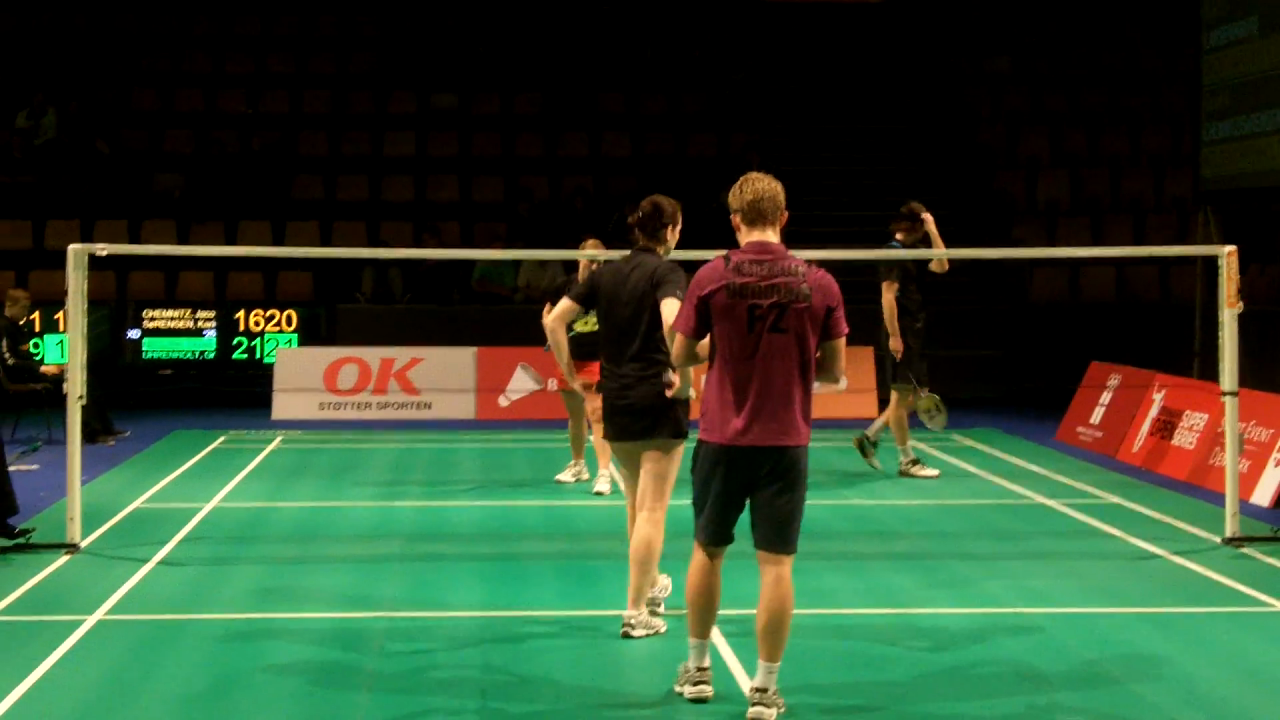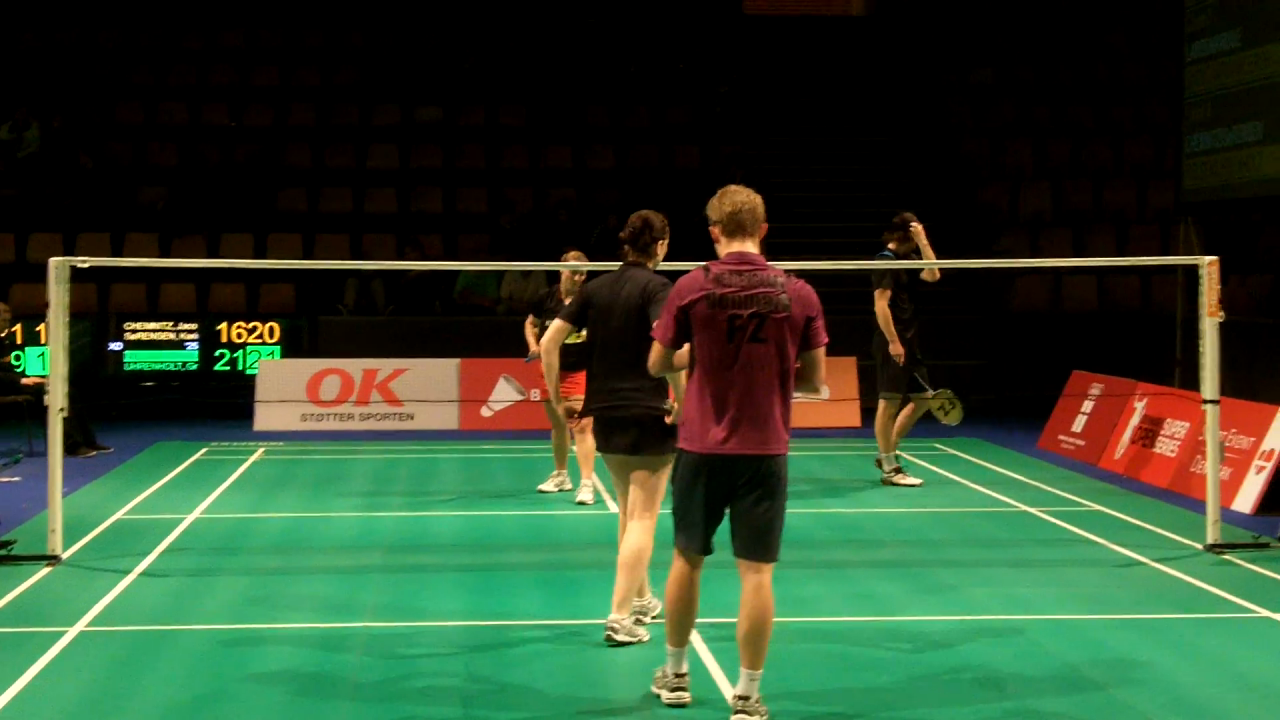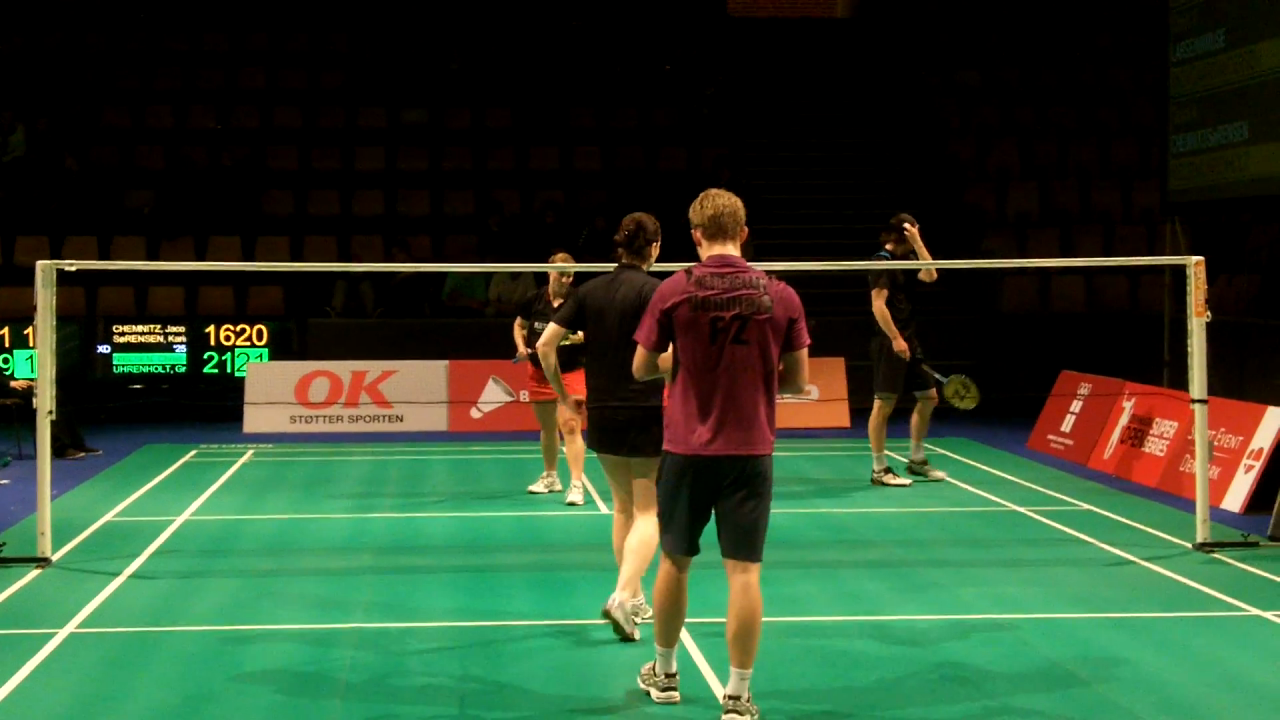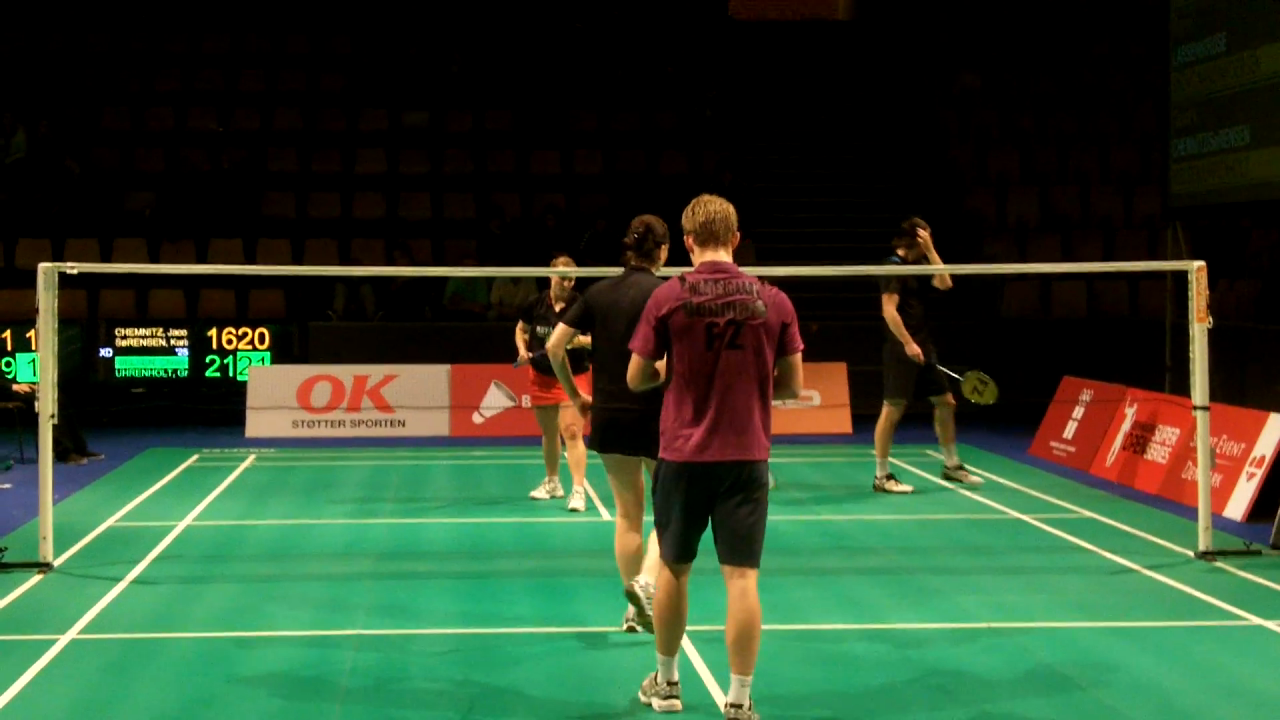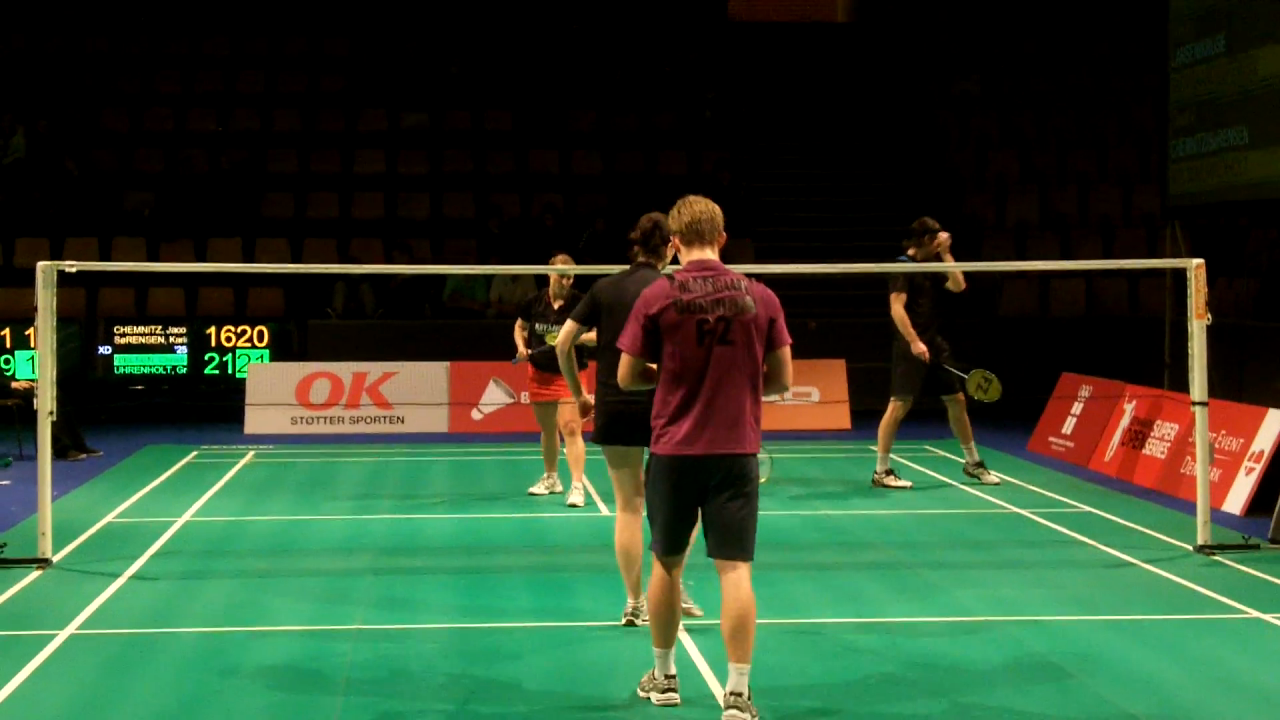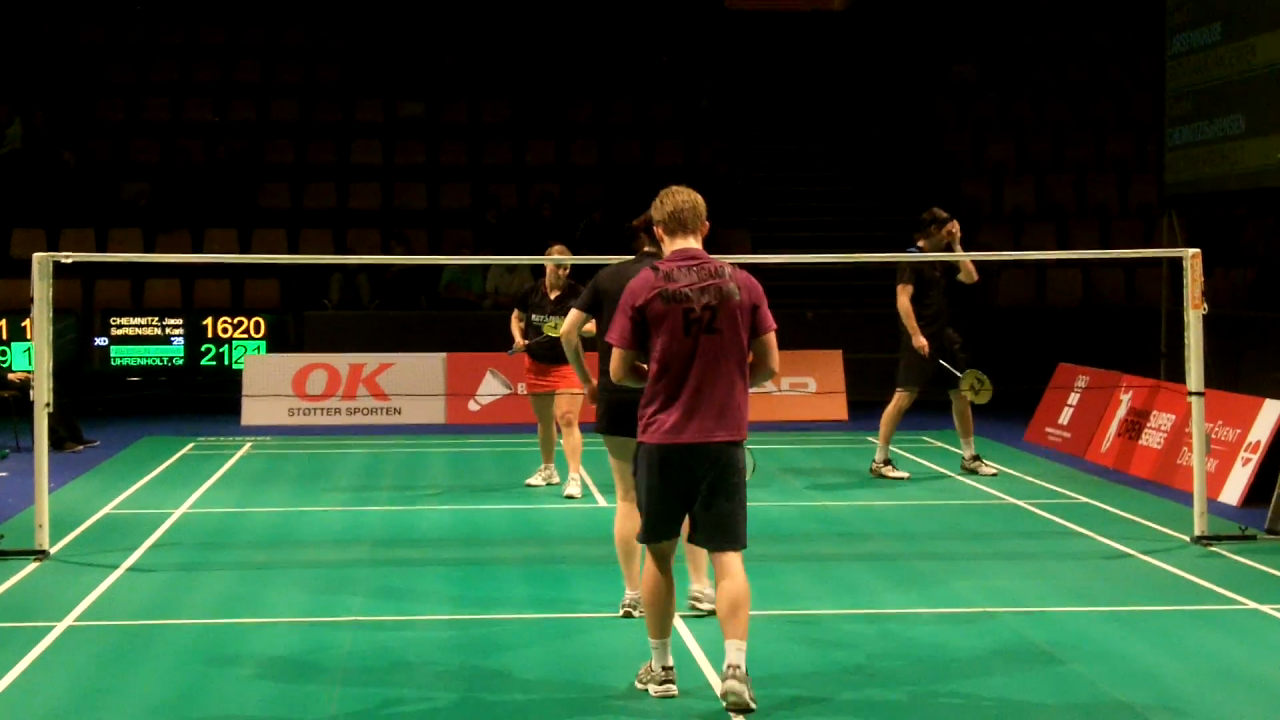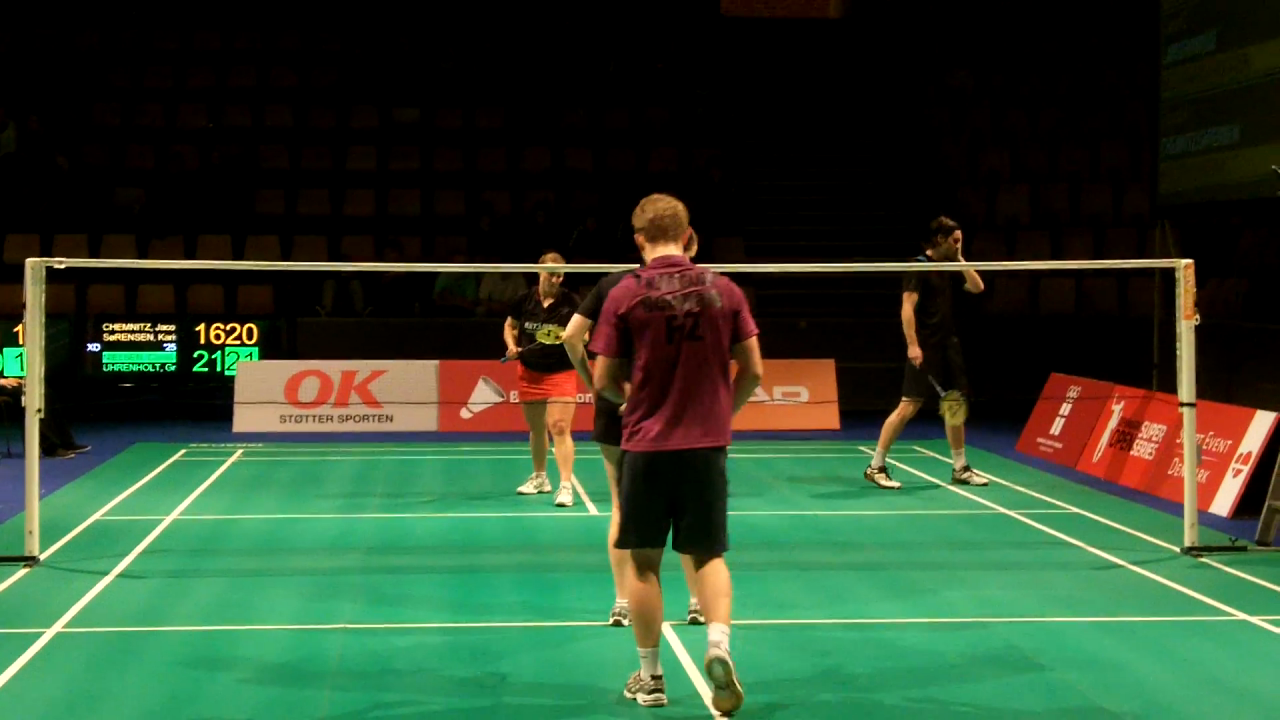
dt=0.1s
person 1, frame 1
left shoulder: (711, 277)
right shoulder: (820, 283)
left elbow: (681, 355)
right elbow: (833, 370)
left hip: (721, 438)
right hip: (785, 442)
left knee: (707, 552)
right knee: (776, 565)
left ankle: (696, 667)
person 1, frame 2
left shoulder: (690, 287)
right shoulder: (800, 294)
left elbow: (658, 364)
right elbow: (814, 380)
left hip: (701, 448)
right hip: (765, 452)
left knee: (687, 560)
right knee: (756, 572)
left ankle: (674, 674)
person 1, frame 3
left shoulder: (673, 290)
right shoulder: (781, 295)
left elbow: (642, 369)
right elbow: (797, 380)
left hip: (686, 450)
right hip: (749, 452)
left knee: (674, 561)
right knee: (744, 572)
left ankle: (664, 673)
person 1, frame 4
left shoulder: (667, 297)
right shoulder: (773, 301)
left elbow: (637, 379)
right elbow: (792, 386)
left hip: (682, 457)
right hip: (745, 458)
left knee: (674, 569)
right knee: (742, 579)
person 1, frame 5
left shoulder: (657, 295)
right shoulder: (760, 296)
left elbow: (628, 378)
right elbow: (781, 380)
left hip: (674, 451)
right hip: (736, 452)
left knee: (668, 562)
right knee: (735, 569)
left ankle: (664, 676)
person 1, frame 6
left shoulder: (643, 286)
right shoulder: (744, 284)
left elbow: (619, 372)
right elbow: (768, 367)
left hip: (661, 440)
right hip: (723, 440)
left knee: (659, 554)
right knee: (728, 557)
left ankle: (661, 668)
right ankle: (735, 669)
person 1, frame 7
left shoulder: (625, 293)
right shoulder: (724, 290)
left elbow: (604, 382)
right elbow: (753, 372)
left hip: (647, 448)
right hip: (707, 446)
left knee: (645, 561)
right knee: (709, 558)
left ankle: (650, 677)
right ankle: (719, 646)
person 2, frame 1
left shoulder: (604, 273)
right shoulder: (668, 272)
left elbow: (554, 320)
right elbow: (673, 323)
left wrist: (567, 376)
right wrist: (686, 377)
left hip: (614, 401)
right hip: (658, 400)
left knee: (637, 500)
right knee: (652, 508)
left ankle: (650, 586)
right ankle: (635, 613)
person 2, frame 2
left shoulder: (595, 287)
right shoulder: (658, 287)
left elbow: (548, 342)
left wrist: (556, 399)
right wrist: (682, 399)
left hip: (606, 414)
right hip: (649, 413)
left knee: (629, 511)
right knee: (642, 518)
left ankle: (638, 599)
right ankle: (620, 619)
person 2, frame 3
left shoulder: (590, 290)
right shoulder: (655, 290)
left elbow: (544, 346)
left wrist: (565, 397)
left hip: (604, 415)
right hip: (647, 413)
left knee: (625, 510)
right knee: (650, 514)
left ankle: (635, 602)
right ankle: (621, 598)
person 2, frame 4
left shoulder: (598, 292)
left elbow: (554, 346)
left wrist: (575, 397)
left hip: (608, 417)
right hip: (654, 414)
left knee: (628, 514)
left ankle: (635, 607)
right ankle: (646, 583)
person 2, frame 5
left shoulder: (603, 287)
left elbow: (562, 343)
left wrist: (579, 394)
left hip: (613, 411)
left knee: (628, 508)
left ankle: (634, 603)
person 2, frame 6
left shoulder: (607, 276)
left elbow: (567, 332)
left wrist: (587, 382)
left hip: (614, 399)
left knee: (628, 499)
left ankle: (633, 594)
right ankle: (699, 588)
person 2, frame 7
left shoulder: (609, 284)
left elbow: (571, 337)
left wrist: (592, 385)
left hip: (613, 408)
left knee: (625, 507)
left ankle: (624, 604)
right ankle: (699, 601)
person 3, frame 1
left shoulder: (910, 250)
left elbow: (941, 266)
right elbow: (888, 296)
left wrist: (933, 232)
right wrist: (895, 337)
left hip: (912, 334)
right hip: (900, 335)
left knee: (912, 394)
right knee: (903, 395)
left ankle: (869, 437)
right ankle: (907, 460)
person 3, frame 2
left shoulder: (905, 260)
right shoulder: (885, 262)
left elbow: (933, 275)
right elbow: (881, 305)
left wrist: (923, 242)
right wrist: (893, 342)
left hip: (908, 342)
right hip: (892, 344)
left knee: (922, 400)
right knee: (889, 405)
left ankle: (888, 453)
right ankle: (890, 469)
person 3, frame 3
left shoulder: (904, 259)
right shoulder: (881, 263)
left elbow: (930, 275)
right elbow: (878, 305)
left wrist: (917, 242)
right wrist: (896, 339)
left hip: (908, 341)
right hip: (890, 344)
left knee: (929, 397)
right knee: (884, 405)
left ankle: (917, 459)
right ankle: (879, 468)
person 3, frame 4
left shoulder: (916, 265)
right shoulder: (893, 267)
left elbow: (944, 283)
right elbow: (888, 310)
left wrist: (930, 250)
right wrist: (908, 343)
left hip: (923, 346)
right hip: (901, 350)
left knee: (946, 403)
right knee: (892, 411)
left ankle: (952, 466)
right ankle: (882, 475)
person 3, frame 5
left shoulder: (930, 266)
left elbow: (957, 285)
right elbow: (896, 308)
left wrist: (945, 254)
right wrist: (913, 341)
left hip: (935, 344)
right hip: (911, 348)
left knee: (958, 400)
right knee: (898, 407)
left ankle: (973, 463)
right ankle: (882, 471)
person 3, frame 6
left shoulder: (942, 258)
right shoulder: (911, 259)
left elbow: (970, 277)
right elbow: (902, 300)
left wrist: (957, 247)
right wrist: (915, 335)
left hip: (944, 336)
right hip: (919, 340)
left knee: (961, 395)
right knee: (903, 399)
left ankle: (970, 457)
right ankle: (880, 461)
person 3, frame 7
left shoulder: (949, 267)
right shoulder: (919, 268)
left elbow: (978, 287)
right elbow: (907, 308)
left wrist: (960, 260)
right wrist: (912, 345)
left hip: (948, 346)
right hip: (924, 349)
right knee: (908, 407)
left ankle: (960, 468)
right ankle: (876, 468)
person 4, frame 1
right shoulder: (564, 287)
right elbow: (548, 313)
left hip: (598, 361)
right hip: (569, 360)
left knee: (597, 416)
right knee: (575, 416)
left ankle: (604, 473)
right ankle: (578, 466)
person 4, frame 2
right shoulder: (546, 298)
right elbow: (531, 325)
left wrist: (591, 334)
right wrist: (533, 345)
left hip: (581, 372)
left knee: (581, 426)
right knee: (558, 426)
left ankle: (587, 483)
right ankle: (561, 476)
person 4, frame 3
right shoulder: (533, 300)
right elbow: (519, 326)
left wrist: (580, 337)
right wrist: (521, 346)
left hip: (570, 373)
right hip: (539, 373)
left knee: (570, 427)
right knee: (547, 428)
left ankle: (577, 485)
right ankle: (550, 477)
person 4, frame 4
right shoulder: (535, 304)
right elbow: (521, 330)
left wrist: (583, 341)
right wrist: (522, 350)
left hip: (573, 378)
right hip: (541, 377)
left knee: (572, 432)
right knee: (549, 433)
left ankle: (578, 490)
right ankle: (552, 483)
person 4, frame 5
left shoulder: (581, 303)
right shoulder: (534, 301)
left elbow: (596, 335)
right elbow: (520, 327)
left wrist: (582, 337)
right wrist: (521, 347)
right hip: (540, 374)
left knee: (571, 429)
right knee: (547, 429)
left ankle: (577, 486)
right ankle: (551, 478)
person 4, frame 6
left shoulder: (578, 293)
right shoulder: (531, 292)
left elbow: (594, 326)
right elbow: (516, 318)
left wrist: (579, 328)
right wrist: (518, 338)
left hip: (568, 365)
right hip: (536, 365)
left knee: (568, 420)
right knee: (544, 421)
left ankle: (574, 477)
right ankle: (548, 470)
person 4, frame 7
left shoulder: (571, 302)
right shoulder: (523, 299)
right elbow: (509, 326)
right wrist: (511, 345)
left hip: (560, 373)
right hip: (529, 373)
left knee: (560, 428)
right knee: (536, 428)
left ankle: (566, 486)
right ankle: (539, 477)
